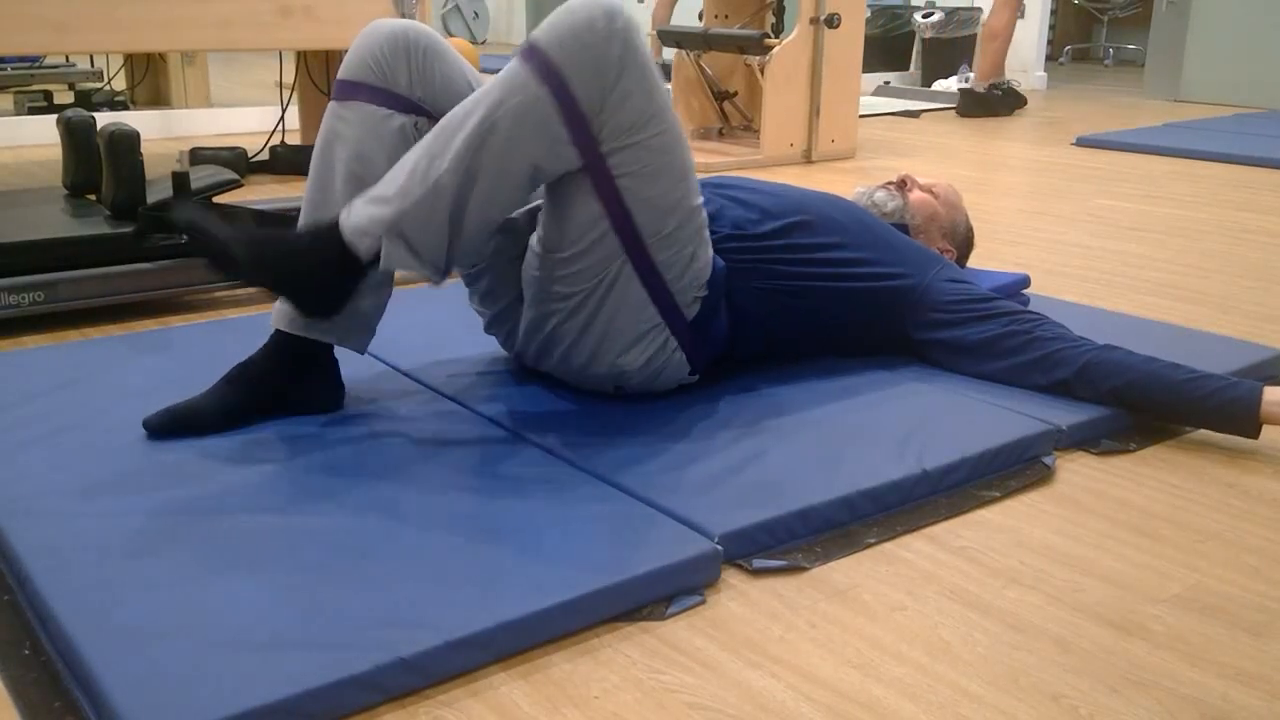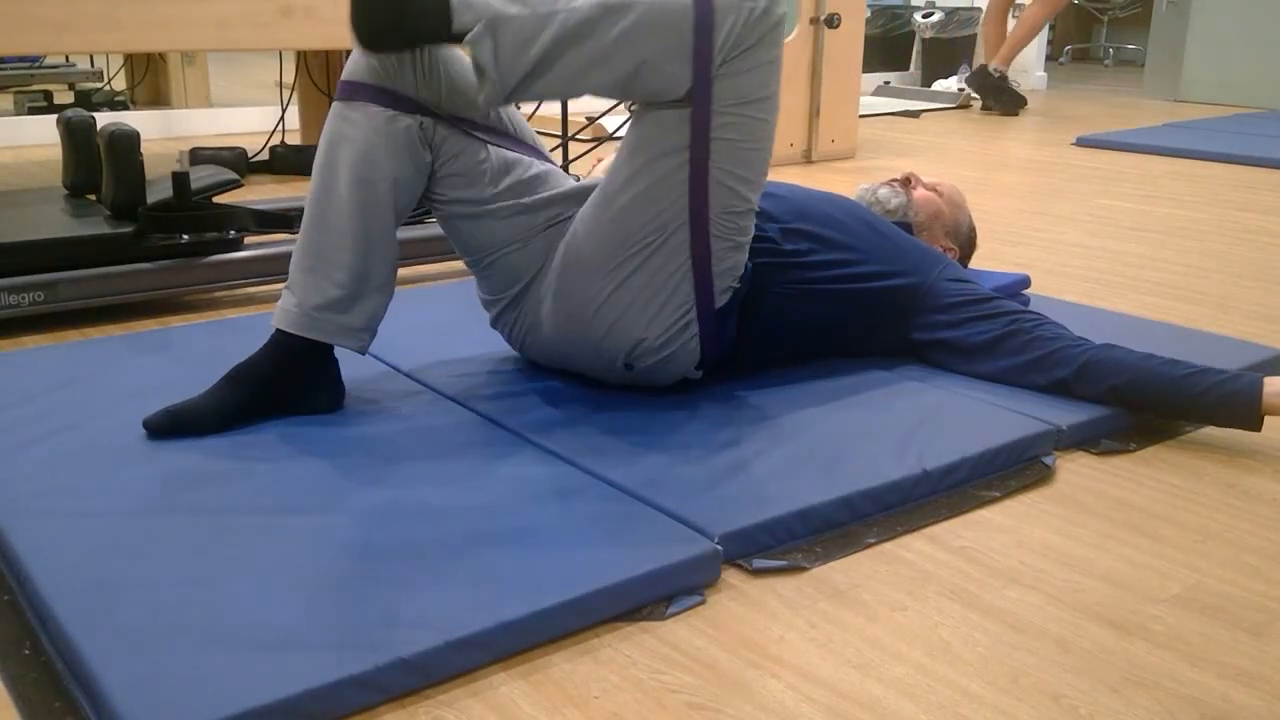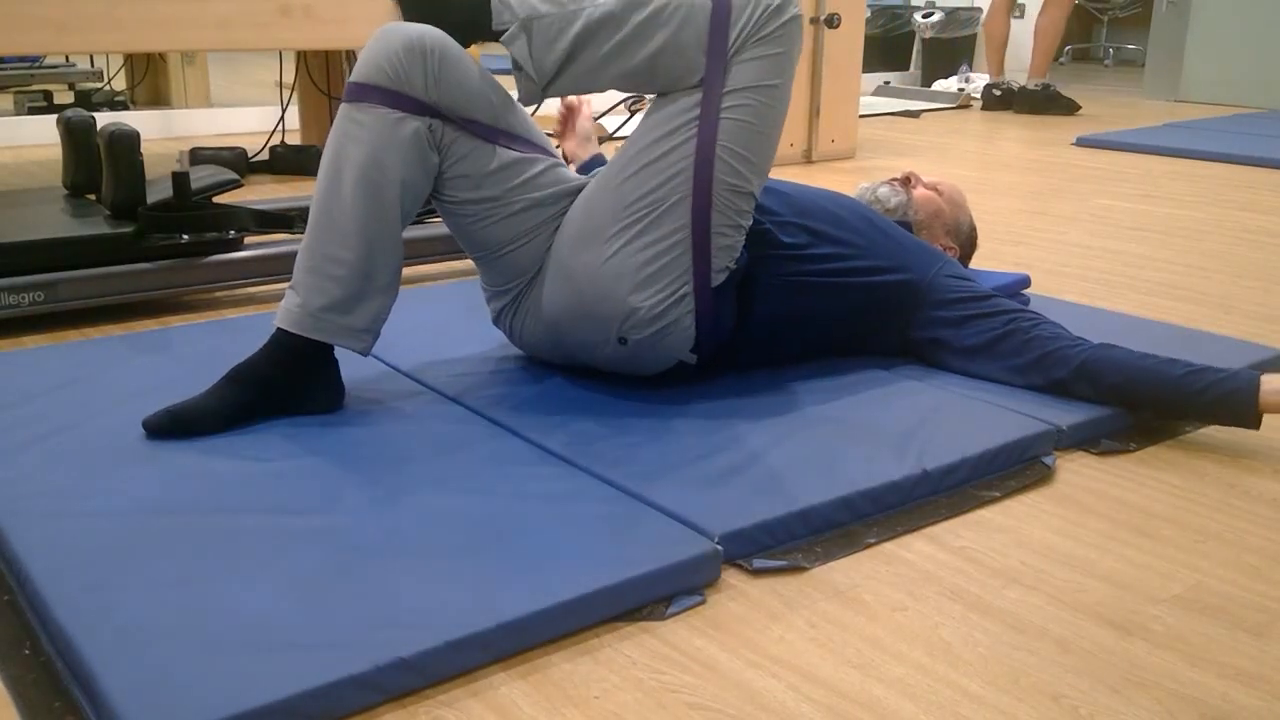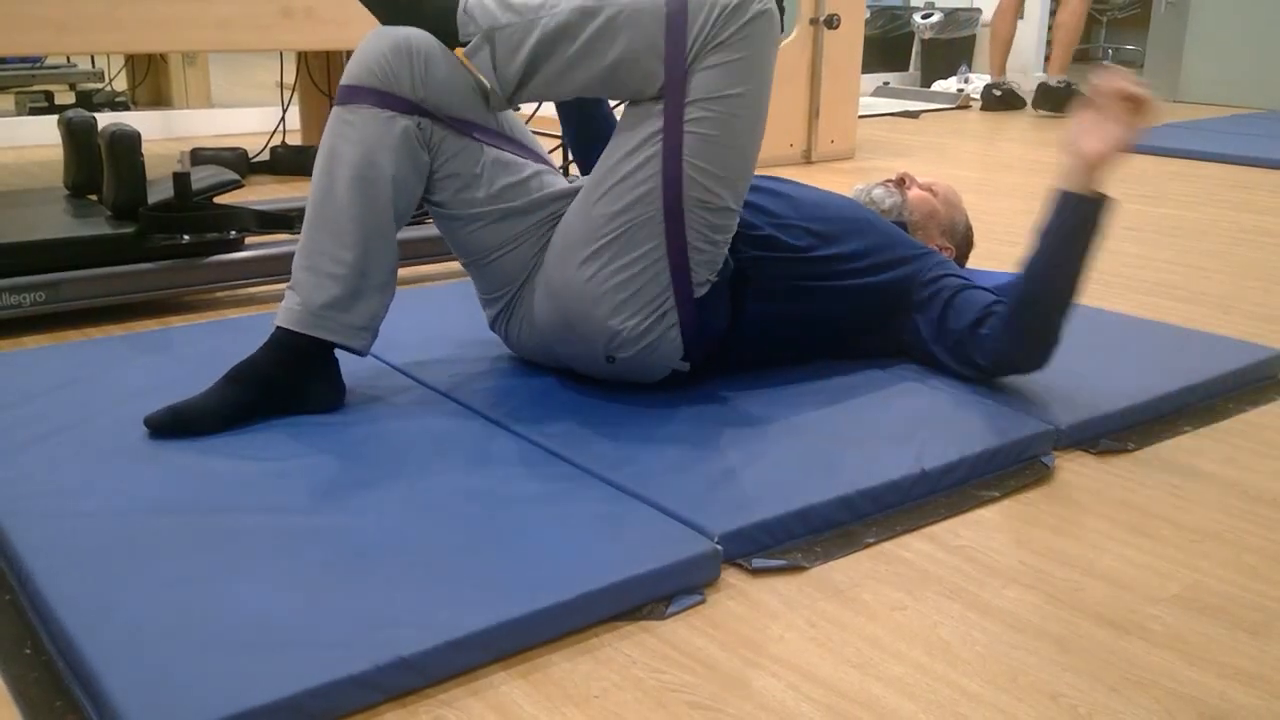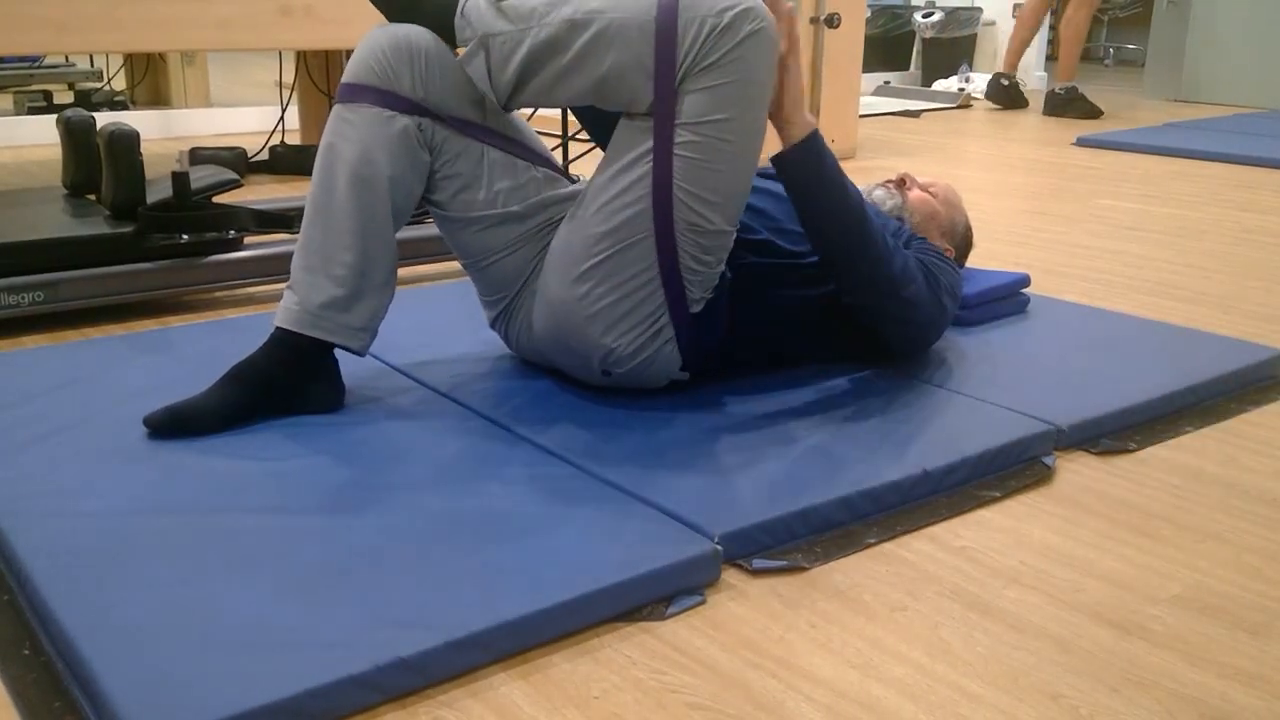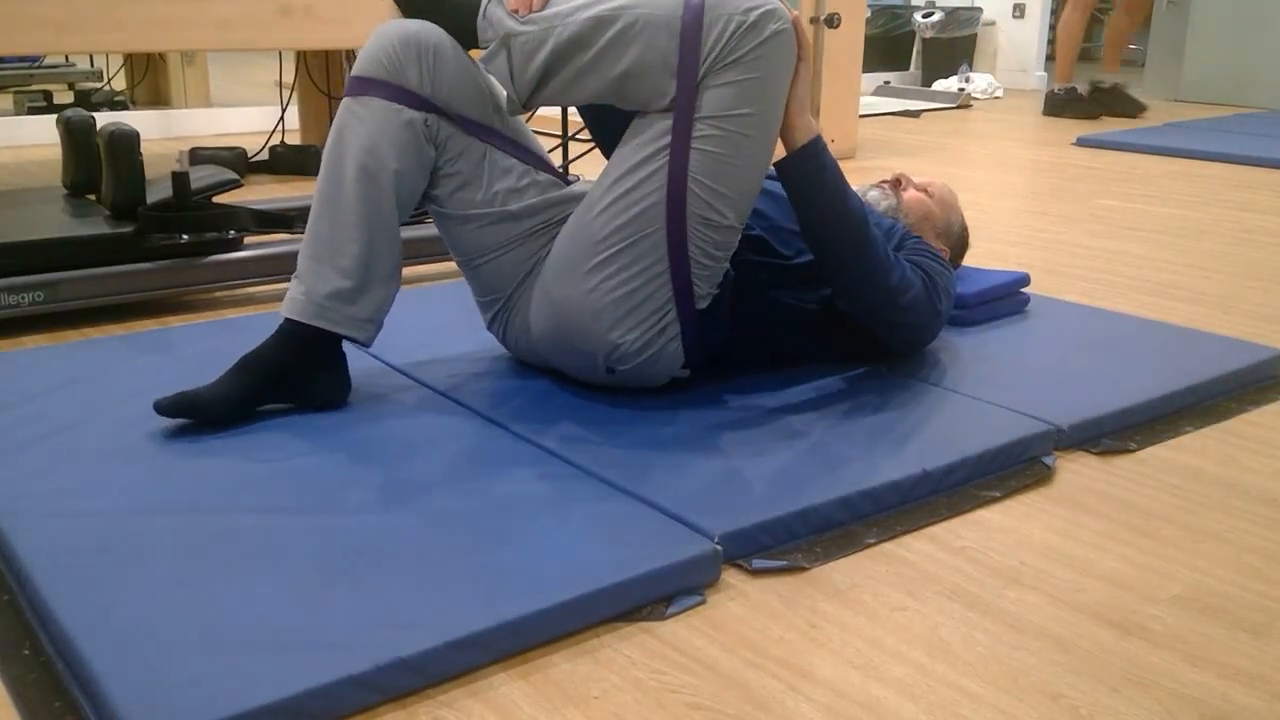
dt=0.4s
person 1, frame 1
left shoulder: (917, 283)
right shoulder: (813, 214)
left elbow: (1071, 357)
left hip: (642, 316)
right hip: (550, 281)
left ankle: (331, 259)
right ankle: (305, 357)
person 1, frame 2
left shoulder: (920, 281)
right shoulder: (835, 222)
left elbow: (1069, 358)
right wrist: (603, 160)
left hip: (646, 311)
right hip: (553, 278)
right ankle: (302, 354)
person 1, frame 3
left shoulder: (921, 279)
right shoulder: (829, 218)
left elbow: (1066, 357)
right wrist: (583, 156)
left hip: (640, 295)
right hip: (555, 271)
right ankle: (302, 354)
person 1, frame 4
left shoulder: (911, 276)
right shoulder: (813, 214)
left elbow: (1006, 346)
right elbow: (612, 173)
left wrist: (1081, 181)
left hip: (629, 308)
right hip: (543, 279)
right ankle: (303, 353)
person 1, frame 5
left shoulder: (918, 284)
right shoulder: (791, 206)
left elbow: (874, 285)
right elbow: (648, 148)
left wrist: (789, 120)
left hip: (633, 316)
right hip: (540, 276)
right ankle: (303, 351)
person 1, frame 6
left shoulder: (915, 284)
right shoulder: (814, 215)
left elbow: (871, 295)
right elbow: (644, 162)
left wrist: (796, 128)
left hip: (629, 313)
right hip: (537, 283)
right ankle: (311, 341)
